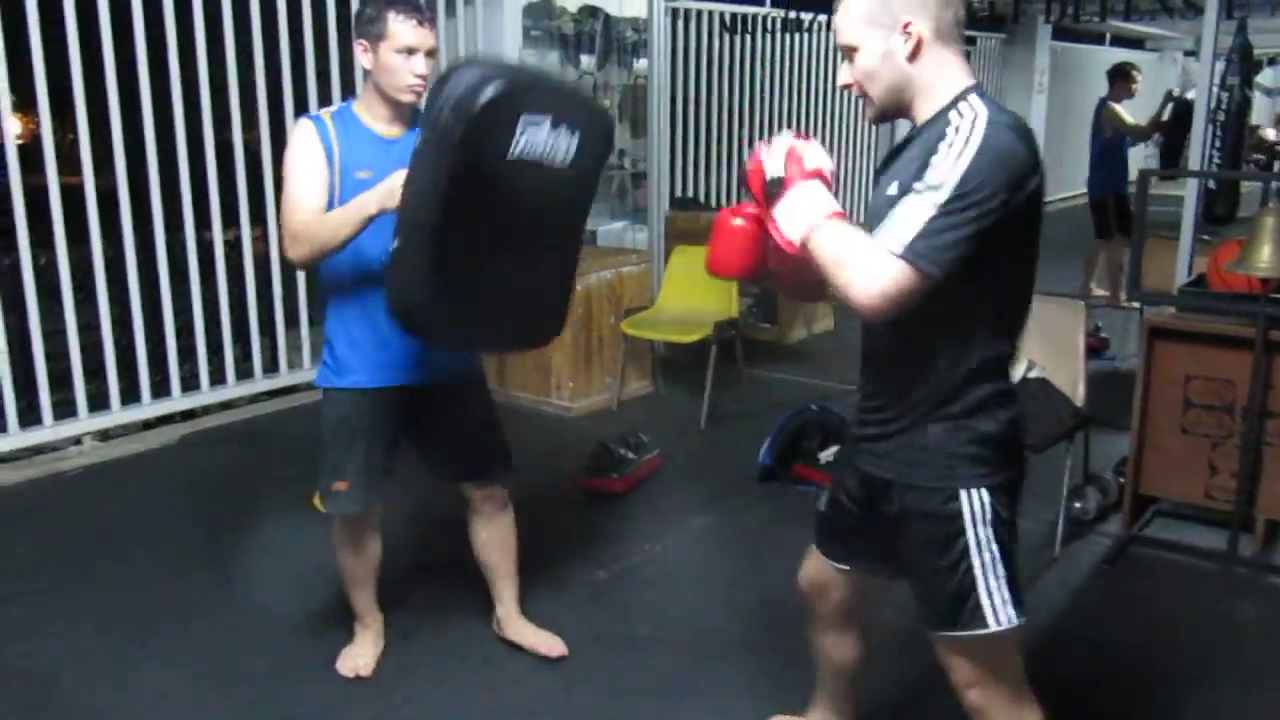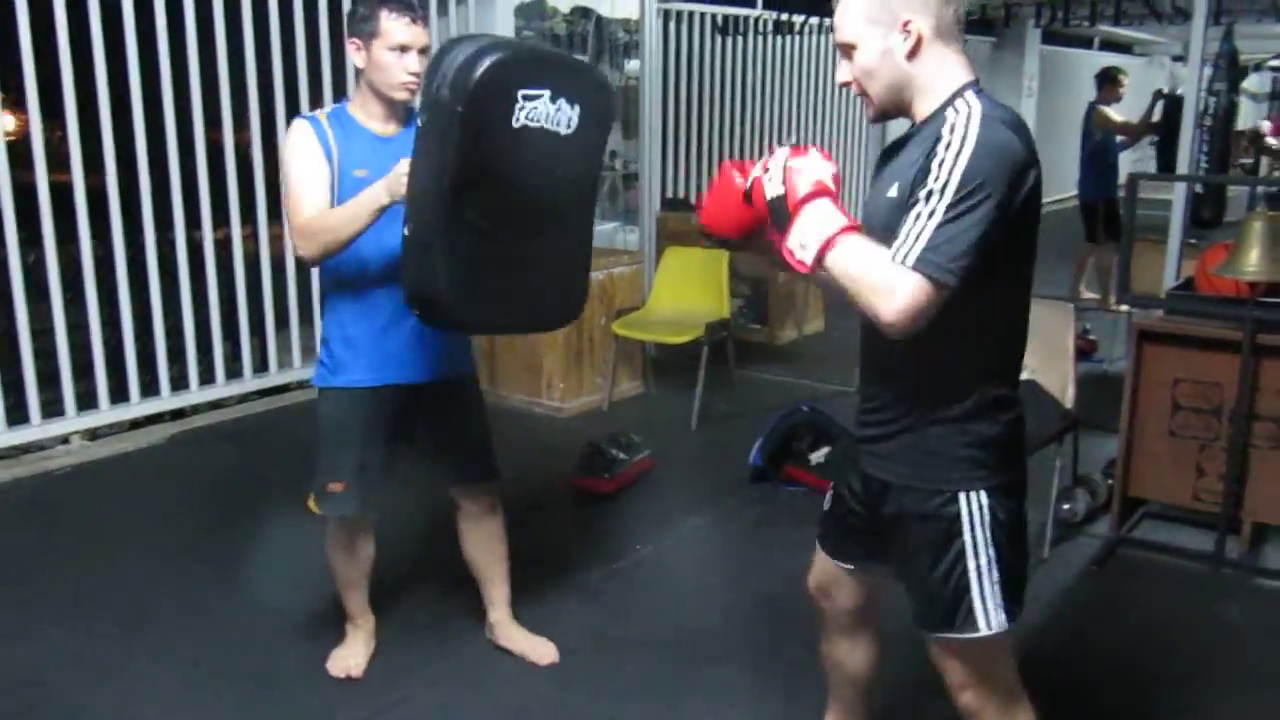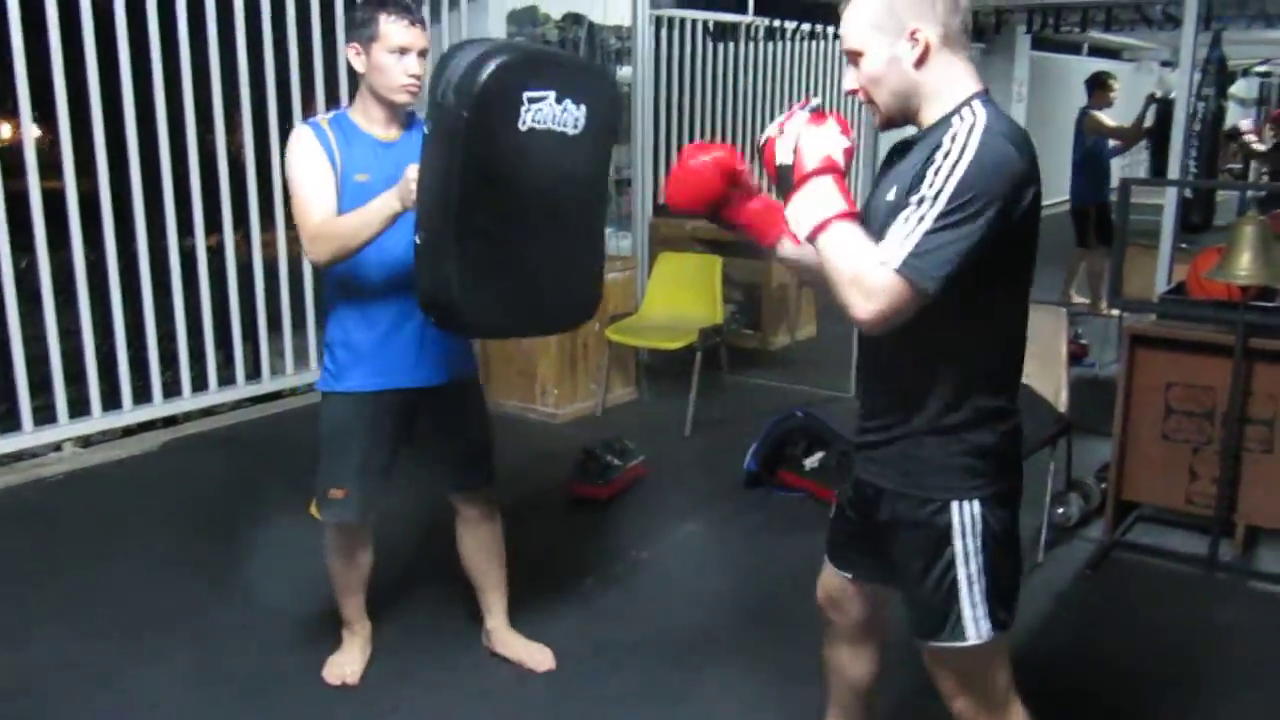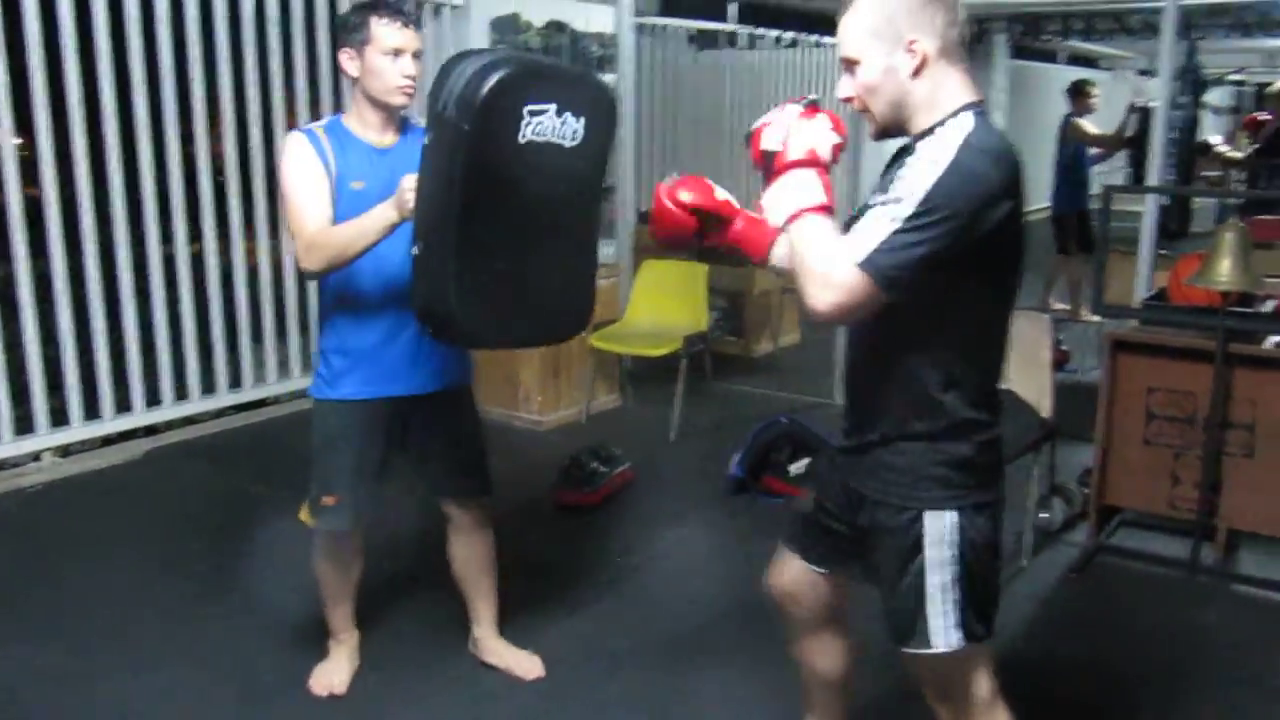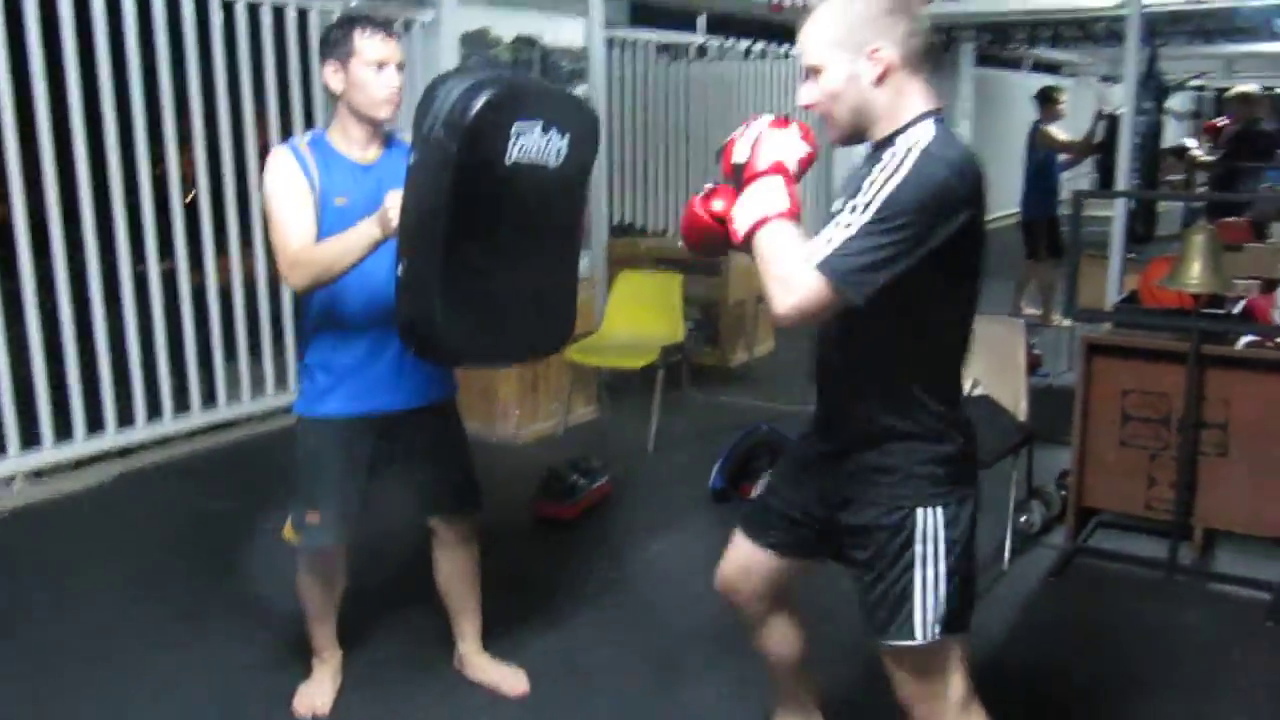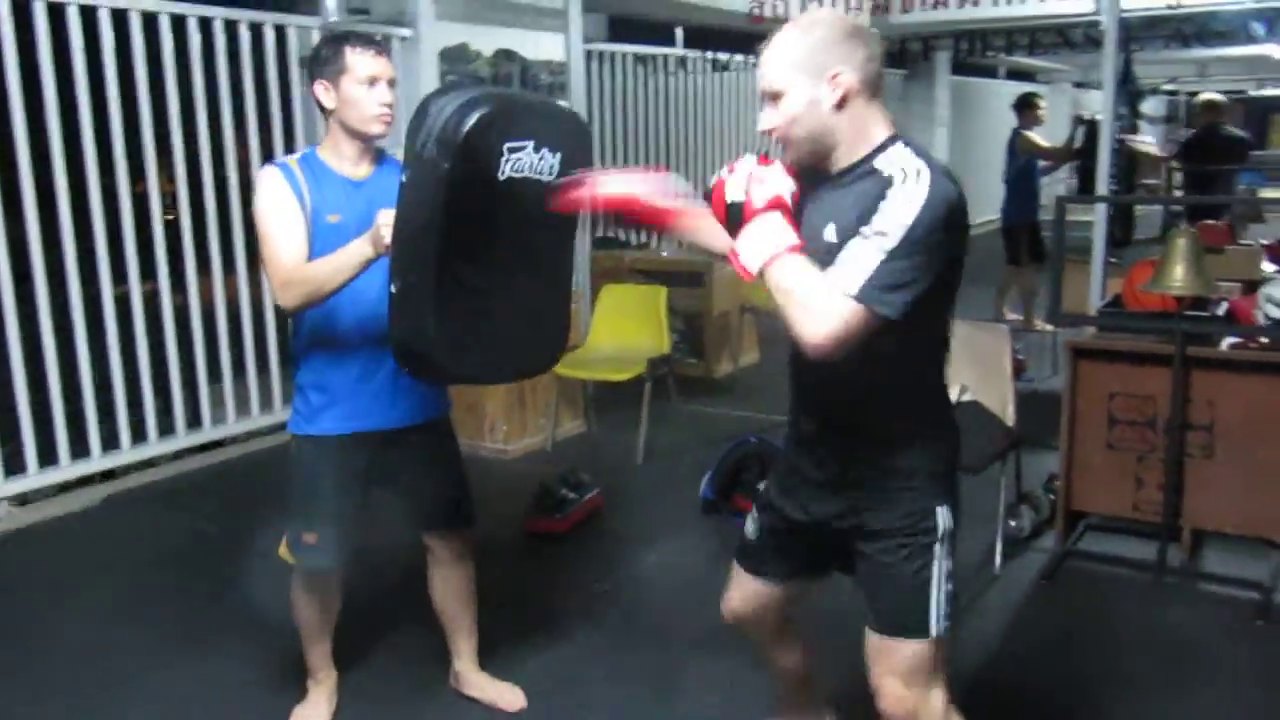
dt=0.1s
person 1, frame 1
left shoulder: (984, 143)
right shoulder: (927, 144)
left elbow: (873, 288)
right elbow: (868, 269)
left wrist: (802, 192)
right wrist: (784, 233)
left hip: (950, 459)
right hip: (883, 440)
right knee: (824, 584)
person 1, frame 2
left shoulder: (980, 139)
right shoulder: (919, 141)
left elbow: (898, 302)
right elbow: (857, 264)
left wrist: (813, 206)
right wrist: (772, 215)
left hip: (952, 459)
right hip: (887, 442)
right knee: (836, 592)
person 1, frame 3
left shoulder: (981, 149)
right shoulder: (921, 149)
left elbow: (873, 298)
right elbow: (839, 260)
left wrist: (812, 183)
right wrist: (741, 205)
left hip: (948, 469)
right hip: (885, 451)
right knee: (844, 606)
person 1, frame 4
left shoulder: (968, 159)
right shoulder: (925, 152)
left elbow: (832, 295)
right elbow: (830, 265)
left wrist: (796, 173)
right wrist: (727, 223)
left hip: (931, 477)
right hip: (871, 452)
right knee: (803, 593)
person 1, frame 5
left shoulder: (927, 168)
right shoulder: (894, 158)
left elbow: (793, 296)
right elbow: (814, 266)
left wrist: (764, 184)
right wrist: (740, 219)
left hip: (909, 473)
right hip: (836, 444)
right knee: (744, 580)
person 1, frame 6
left shoulder: (916, 190)
right shoulder: (818, 180)
left elbow: (820, 326)
right elbow: (731, 237)
left wrist: (766, 223)
right wrist: (645, 198)
left hip: (903, 478)
right hip: (816, 460)
right knee: (751, 607)
person 2, frame 1
right shoulder: (318, 136)
right elbow: (298, 243)
right wrist: (379, 195)
left hip: (446, 356)
right hip: (360, 365)
left knee: (490, 488)
right knee: (354, 507)
left ankle: (508, 614)
right ankle: (368, 622)
person 2, frame 2
right shoulder: (313, 135)
right elbow: (308, 241)
right wrist: (389, 190)
left hip: (441, 355)
right hip: (356, 364)
left knee: (478, 494)
right knee: (348, 508)
left ankle: (500, 619)
right ankle: (359, 623)
person 2, frame 3
right shoulder: (316, 141)
right elbow: (318, 246)
right wrist: (398, 199)
left hip: (444, 360)
right hip: (360, 369)
left knee: (476, 499)
right knee: (348, 514)
left ankle: (497, 626)
right ankle: (356, 630)
person 2, frame 4
right shoulder: (310, 147)
right elbow: (313, 254)
right wrist: (395, 209)
left hip: (438, 367)
right hip: (353, 376)
left knee: (468, 506)
right knee: (336, 521)
left ankle: (486, 634)
right ankle: (342, 639)
person 2, frame 5
right shoulder: (294, 163)
right elbow: (297, 271)
right wrist: (378, 227)
left hip: (422, 383)
right hip: (338, 393)
left knee: (454, 521)
right knee: (321, 539)
left ankle: (470, 650)
right ankle: (325, 658)
person 2, frame 6
left shoulder: (412, 178)
right shoulder: (284, 182)
right elbow: (288, 293)
right wrist: (370, 248)
left hip: (416, 400)
right hip: (330, 412)
left knee: (450, 538)
right knee: (317, 559)
person 3, frame 1
left shoulder: (1108, 107)
right shoulder: (1111, 109)
left elbow: (1129, 138)
right elbow: (1140, 133)
left wrist: (1156, 127)
right wrist: (1164, 104)
left hip: (1103, 184)
right hip: (1110, 186)
left knee: (1104, 239)
right knee: (1120, 239)
left ankle: (1088, 286)
right ankle: (1117, 295)
person 3, frame 2
left shoulder: (1100, 112)
right shoulder: (1100, 113)
left elbow: (1118, 144)
right elbow: (1134, 130)
left wrist: (1148, 129)
right wrist: (1154, 102)
left hip: (1096, 189)
right hip: (1099, 191)
left knee: (1095, 243)
right knee: (1108, 243)
left ankle: (1077, 289)
right ankle: (1107, 299)
person 3, frame 3
left shoulder: (1092, 117)
right shoulder: (1092, 118)
left elbow: (1110, 150)
right elbow: (1127, 134)
left wrist: (1142, 135)
right wrist: (1146, 106)
left hip: (1088, 194)
right hip: (1091, 196)
left knee: (1085, 248)
right knee: (1099, 248)
left ankle: (1067, 294)
right ankle: (1098, 304)
person 3, frame 4
left shoulder: (1075, 125)
right shoulder: (1075, 125)
left elbow: (1090, 158)
right elbow: (1110, 142)
left wrist: (1119, 146)
right wrist: (1128, 116)
left hip: (1069, 201)
right hip: (1072, 203)
left knee: (1066, 254)
right knee: (1080, 255)
left ankle: (1047, 300)
right ankle: (1078, 310)
person 3, frame 5
left shoulder: (1044, 131)
right shoulder: (1044, 132)
left elbow: (1058, 164)
right elbow: (1078, 148)
left wrist: (1087, 152)
right wrist: (1096, 122)
left hip: (1037, 207)
right hip: (1041, 208)
left knee: (1035, 259)
right knee: (1050, 260)
left ankle: (1017, 305)
right ankle: (1049, 314)
person 3, frame 6
left shoulder: (1022, 138)
right shoulder: (1024, 138)
left elbow: (1039, 169)
right elbow: (1057, 156)
left wrist: (1067, 156)
right wrist: (1074, 129)
left hip: (1017, 212)
right hip: (1022, 214)
left knee: (1016, 265)
right knee: (1033, 266)
left ankle: (1000, 310)
right ankle: (1030, 319)
